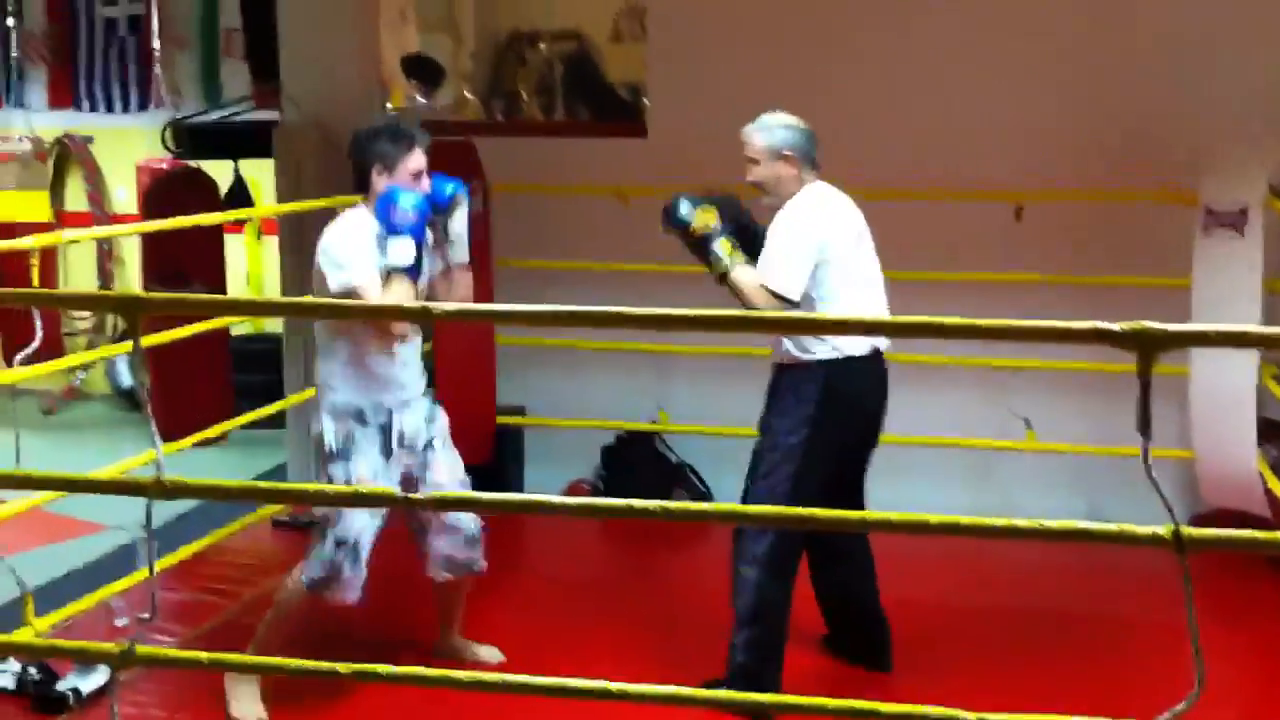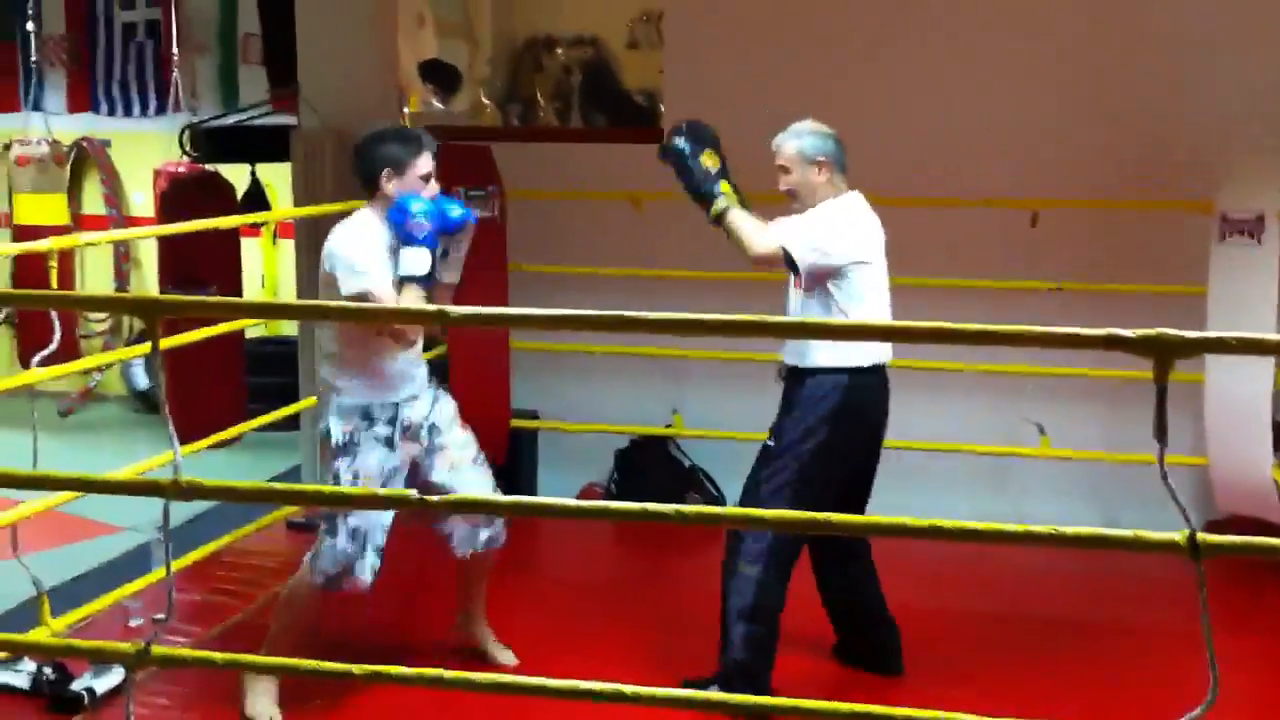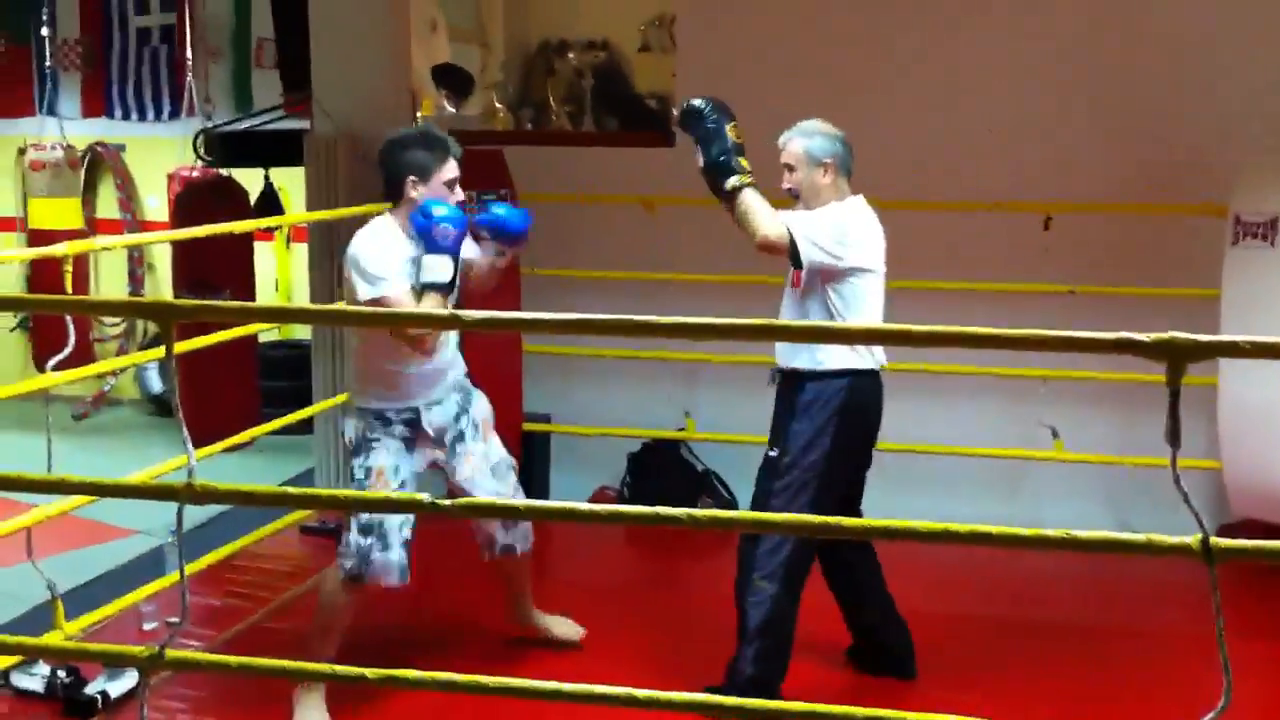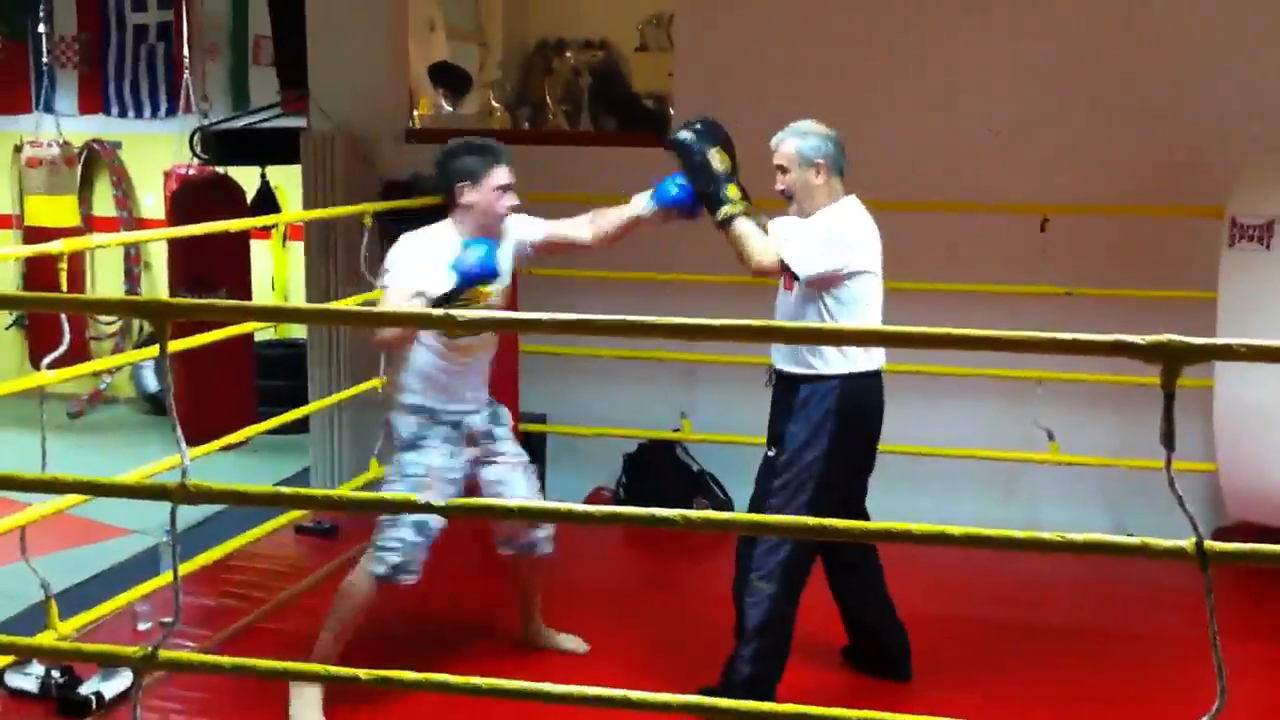
dt=0.2s
person 1, frame 1
left shoulder: (405, 229)
right shoulder: (345, 238)
left elbow: (458, 306)
right elbow: (392, 323)
left wrist: (454, 236)
right wrist: (403, 247)
left hip: (412, 408)
right hip: (356, 417)
left knee: (461, 534)
right knee: (337, 557)
left ankle: (449, 638)
person 1, frame 2
left shoulder: (409, 232)
right shoulder: (351, 243)
right elbow: (405, 332)
left wrist: (451, 259)
right wrist: (416, 253)
left hip: (419, 401)
right hip: (362, 414)
left knee: (480, 515)
right knee: (344, 552)
left ankle: (474, 628)
right ankle: (264, 671)
person 1, frame 3
left shoulder: (445, 231)
right shoulder: (372, 247)
left elbow: (472, 287)
right elbow: (422, 336)
left wrist: (498, 252)
right wrist: (438, 259)
left hip: (453, 403)
right hip: (387, 419)
left knee: (508, 519)
right knee: (368, 552)
left ankle: (527, 614)
person 1, frame 4
left shoulder: (509, 234)
right shoulder: (415, 249)
left elbow: (590, 229)
right elbow: (387, 336)
left wrist: (652, 204)
right wrist: (448, 289)
left hip: (481, 415)
right hip: (426, 421)
left knee: (528, 524)
right knee: (395, 549)
left ankle: (532, 626)
person 2, frame 1
left shoulder: (800, 217)
right shoulder: (836, 205)
left elbow: (767, 303)
left wrist: (718, 245)
right wrist: (744, 246)
left hip: (821, 383)
right hip: (860, 375)
left knee: (768, 526)
right knee: (836, 512)
right ankle: (861, 636)
person 2, frame 2
left shoulder: (840, 221)
right shoulder: (836, 218)
left elbow: (761, 247)
right elbow: (770, 246)
left wrist: (711, 188)
right wrist: (714, 185)
left hip: (833, 392)
right hip: (851, 389)
left knee: (765, 526)
right knee: (836, 524)
left ankle: (744, 677)
right ankle: (873, 643)
person 2, frame 3
left shoulder: (847, 223)
right shoulder: (827, 220)
left elbow: (767, 236)
right elbow: (768, 228)
left wrist: (730, 166)
right wrist: (723, 172)
left hip: (832, 397)
right hip: (823, 393)
left knee: (775, 538)
right knee: (838, 527)
left ankle: (753, 684)
right ankle: (885, 647)
person 2, frame 4
left shoulder: (842, 226)
right shoulder: (820, 224)
left elbow: (762, 259)
right elbow: (764, 238)
left wrist: (719, 188)
right wrist: (719, 187)
left hip: (831, 398)
right hip: (823, 395)
left knee: (773, 538)
right knee: (842, 527)
left ankle: (748, 684)
right ankle: (882, 648)
